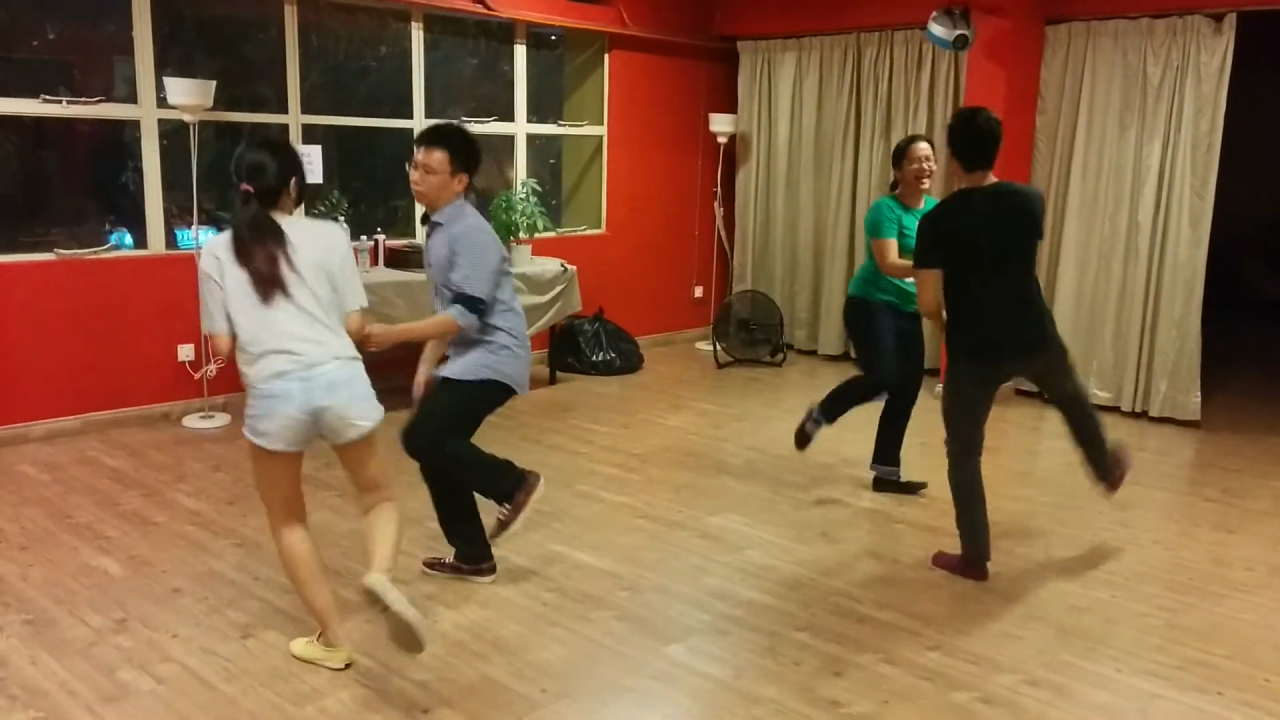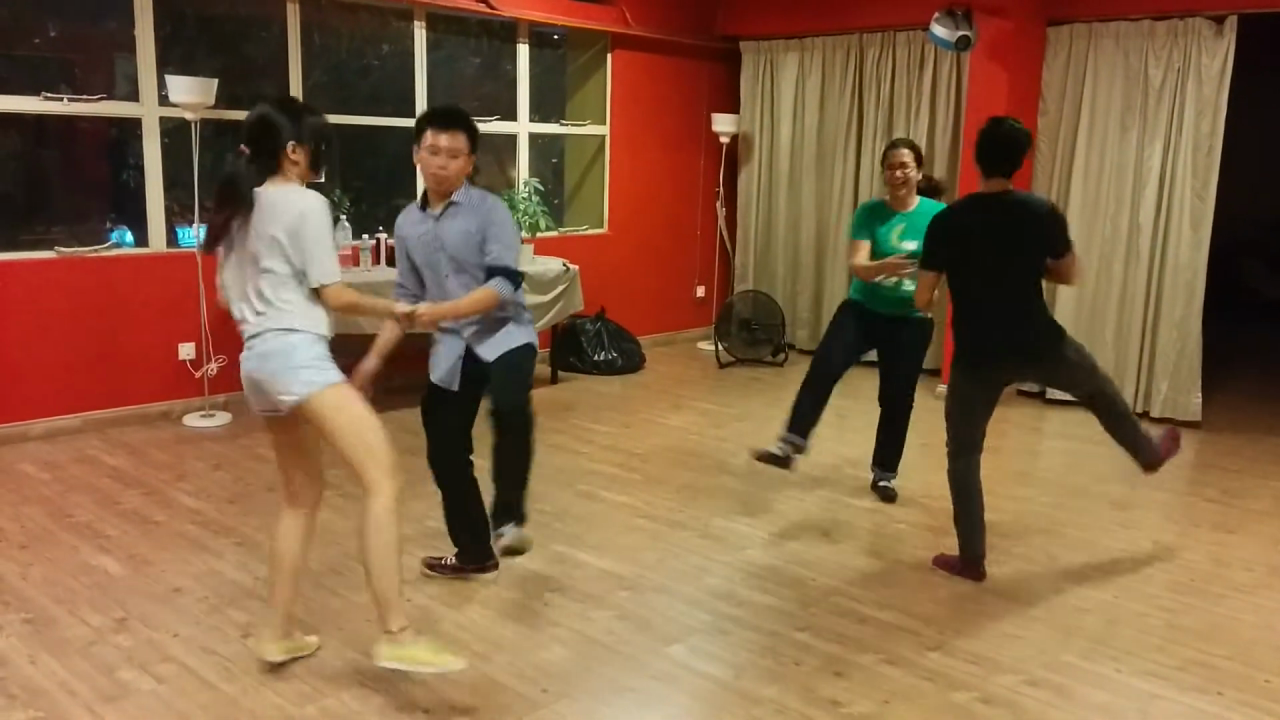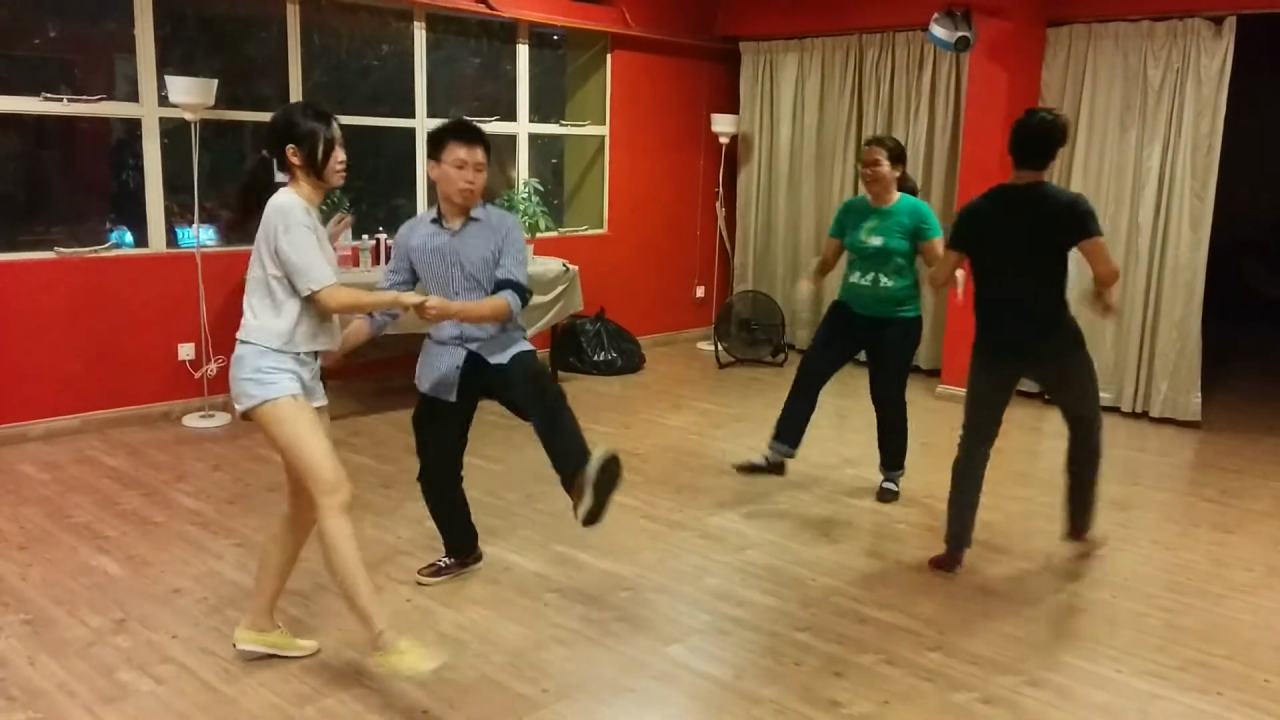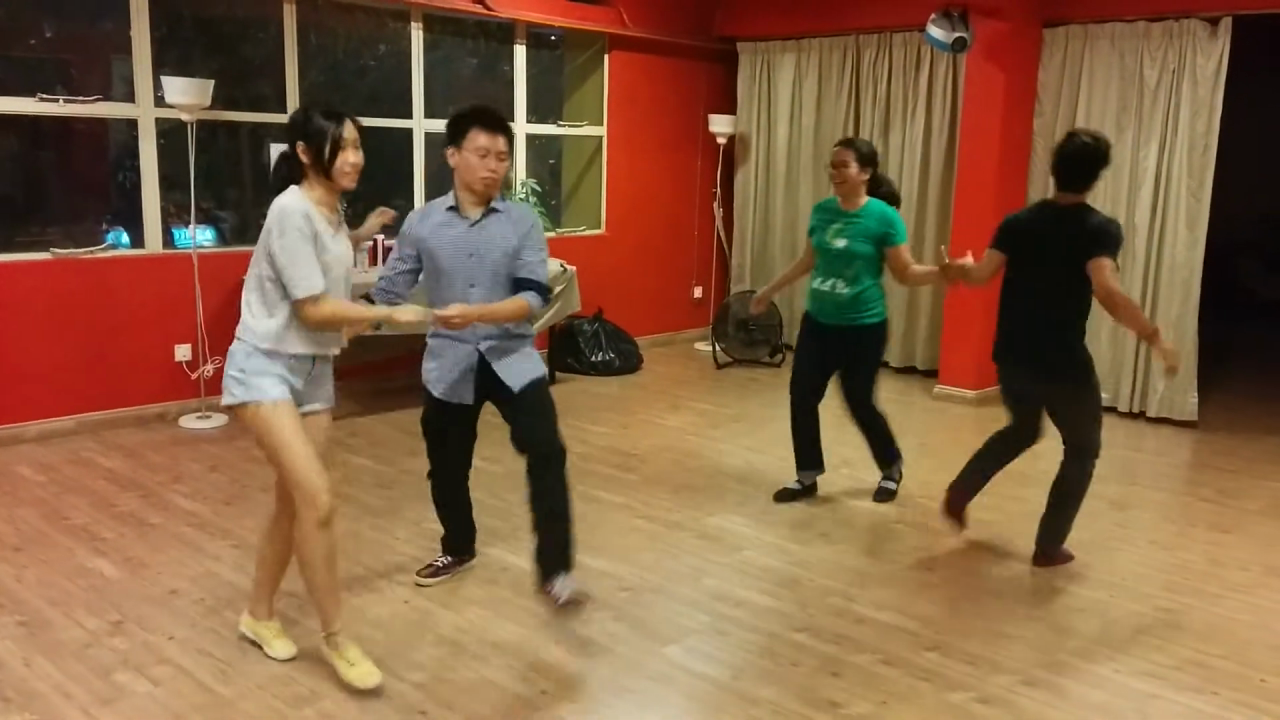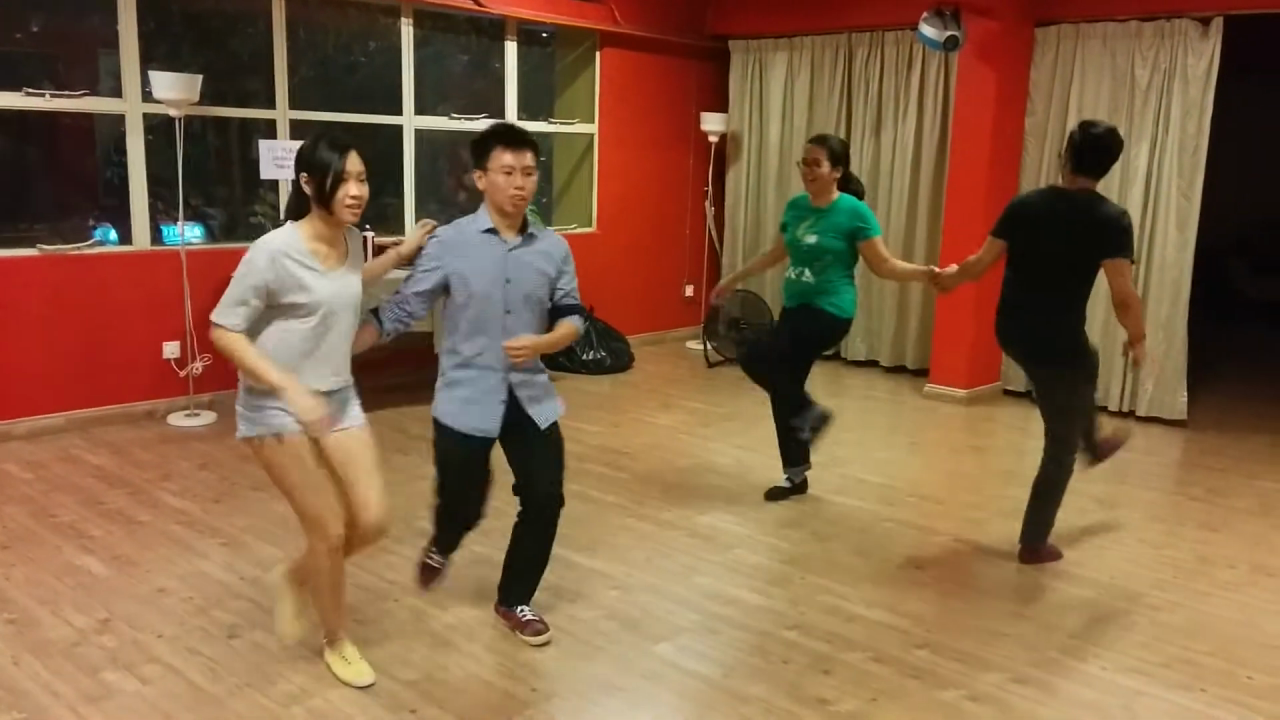
dt=0.2s
person 1, frame 1
left shoulder: (217, 252)
right shoulder: (330, 236)
left elbow: (221, 343)
right elbow: (354, 324)
left hip: (273, 396)
right hip: (341, 381)
left knee: (287, 522)
right knee: (378, 498)
left ankle: (332, 641)
right ankle: (381, 576)
person 1, frame 2
left shoulder: (237, 209)
right shoulder: (306, 204)
left elbow: (230, 294)
right elbow: (332, 294)
right wrist: (394, 310)
left hip: (259, 360)
right hip: (297, 354)
left knee: (301, 498)
right knee: (385, 479)
left ankle: (278, 634)
right ankle: (395, 634)
person 1, frame 3
left shoulder: (291, 209)
right shoulder: (291, 209)
right elbow: (328, 298)
left wrist: (325, 242)
right wrist: (400, 298)
left hip: (297, 368)
right hip: (270, 367)
left knee: (306, 501)
right knee: (332, 492)
left ankle: (258, 626)
right ankle: (383, 639)
person 1, frame 4
left shoulder: (331, 213)
right shoulder: (291, 211)
right elbow: (313, 307)
left wrist: (361, 235)
right wrist: (391, 313)
left hip: (313, 370)
right hip: (264, 369)
left knee: (296, 501)
right knee: (316, 503)
left ankle: (259, 614)
right ankle: (335, 638)
person 1, frame 5
left shoulder: (352, 241)
right shoulder: (273, 252)
right elbow: (224, 332)
left wrist: (404, 251)
right wrist: (287, 389)
left hip: (337, 400)
right hip: (274, 406)
left knee: (371, 520)
right knee: (330, 529)
left ankle: (299, 579)
right ankle: (336, 640)
person 2, frame 1
left shoulder: (468, 233)
right shoulder: (438, 229)
left elbow: (468, 316)
left wrist: (395, 334)
right wrist: (428, 364)
left hip: (495, 358)
right hip: (472, 358)
left knee: (424, 437)
right knee: (443, 454)
left ankle: (515, 485)
right ankle: (473, 556)
person 2, frame 2
left shoulder: (490, 210)
right shoulder: (408, 223)
left elbow: (504, 286)
right elbow: (408, 295)
left wrist: (441, 311)
right wrist: (375, 357)
left hip: (504, 336)
right hip: (452, 348)
left knee: (510, 407)
right knee: (445, 454)
left ankle: (509, 518)
right ankle: (474, 552)
person 2, frame 3
left shoulder: (504, 228)
right shoulder: (411, 236)
left elbow: (513, 300)
right elbow: (385, 304)
left wrist: (456, 310)
right wrist: (335, 348)
left hip: (501, 350)
right hip: (443, 361)
left knee: (540, 393)
right knee: (436, 468)
left ankle: (584, 482)
right ankle: (462, 551)
person 2, frame 4
left shoulder: (524, 220)
right shoulder: (422, 223)
left elbow: (534, 297)
right elbow: (388, 291)
left wrist: (475, 314)
left hip: (512, 356)
right hip: (451, 362)
left knee: (545, 449)
right knee: (447, 467)
left ankle: (554, 570)
right ankle: (458, 547)
person 2, frame 5
left shoulder: (553, 247)
right shoulder: (449, 243)
left elbow: (573, 318)
right elbow: (399, 311)
left wrist: (543, 343)
left hip: (531, 395)
right hip: (467, 395)
left knee: (544, 496)
right knee: (463, 505)
left ankle: (515, 600)
right ankle: (442, 543)
person 3, frame 1
left shoulder: (938, 221)
right shoulder: (1030, 201)
left elbow: (928, 301)
left wrist: (944, 321)
left hip: (975, 352)
right hip: (1036, 338)
left knee: (964, 451)
right knee: (1071, 395)
left ankle: (973, 557)
right ankle: (1108, 468)
person 3, frame 2
left shoulder: (946, 223)
right shoulder: (1044, 214)
left elbow: (922, 299)
right elbow: (1068, 275)
left wrist: (960, 286)
left hip: (976, 357)
right hip: (1040, 345)
left knee: (963, 453)
right knee: (1098, 388)
left ankle: (970, 557)
right ankle: (1149, 451)
person 3, frame 3
left shoulder: (976, 211)
right shoulder: (1069, 207)
left elbow: (940, 277)
right elbow: (1106, 269)
left wrist: (956, 264)
right wrist: (1103, 293)
left hip: (993, 348)
right hip: (1056, 344)
left knee: (975, 444)
right knee: (1085, 421)
left ankle: (954, 548)
right ankle: (1079, 523)
person 3, frame 4
left shoulder: (1019, 221)
right shoulder: (1101, 229)
left elbow: (979, 276)
right elbow: (1107, 291)
left wrist: (959, 266)
right wrist: (1155, 336)
left hip: (1011, 357)
right hip: (1063, 363)
left knee: (1023, 429)
right knee: (1082, 452)
left ankle: (960, 492)
right ankle: (1048, 547)
person 3, frame 5
left shoulder: (1025, 205)
right shoulder: (1111, 219)
left elbow: (982, 263)
right elbow: (1124, 294)
left wrist: (951, 276)
right wrist: (1137, 340)
left hip: (1012, 332)
right hip: (1058, 343)
left knee: (1084, 363)
right knee: (1060, 443)
left ankle: (1092, 443)
right ankle: (1034, 543)
person 4, frame 1
left shoulder: (936, 209)
right shoulder: (884, 209)
right elbow: (888, 263)
left hip: (907, 310)
right hip: (871, 303)
left knee: (907, 389)
right knee: (879, 378)
left ankle: (886, 472)
right ankle: (820, 415)
person 4, frame 2
left shoulder: (938, 214)
right shoulder: (868, 213)
right elbow: (857, 265)
right wrist: (885, 267)
left hip: (911, 320)
right hip: (863, 308)
left knee: (897, 399)
right knee: (824, 367)
left ankle: (884, 475)
right ankle: (790, 443)
person 4, frame 3
left shoulder: (918, 212)
right shoulder: (850, 209)
left elbow: (939, 263)
right elbow: (827, 257)
right wrist: (810, 281)
left hip: (898, 320)
right hip: (849, 311)
left knee: (888, 397)
right knee: (809, 373)
left ankle: (892, 475)
right ankle: (777, 454)
person 4, frame 4
left shoulder: (883, 217)
right shoulder: (822, 211)
left elbow: (906, 273)
right elbow: (808, 261)
left wrist: (943, 271)
right wrist: (769, 290)
left hip: (862, 326)
right hip: (819, 320)
left knee: (860, 403)
right knee: (801, 394)
left ankle: (891, 470)
right ankle: (806, 477)
person 4, frame 5
left shoulder: (854, 212)
right shoulder: (795, 207)
left elbow: (883, 266)
right elbow: (776, 254)
left wrist: (927, 273)
right wrist: (733, 279)
left hip: (827, 313)
right hip: (795, 309)
left knee: (755, 357)
right knee: (779, 380)
left ankle: (809, 415)
right ankle: (795, 475)
